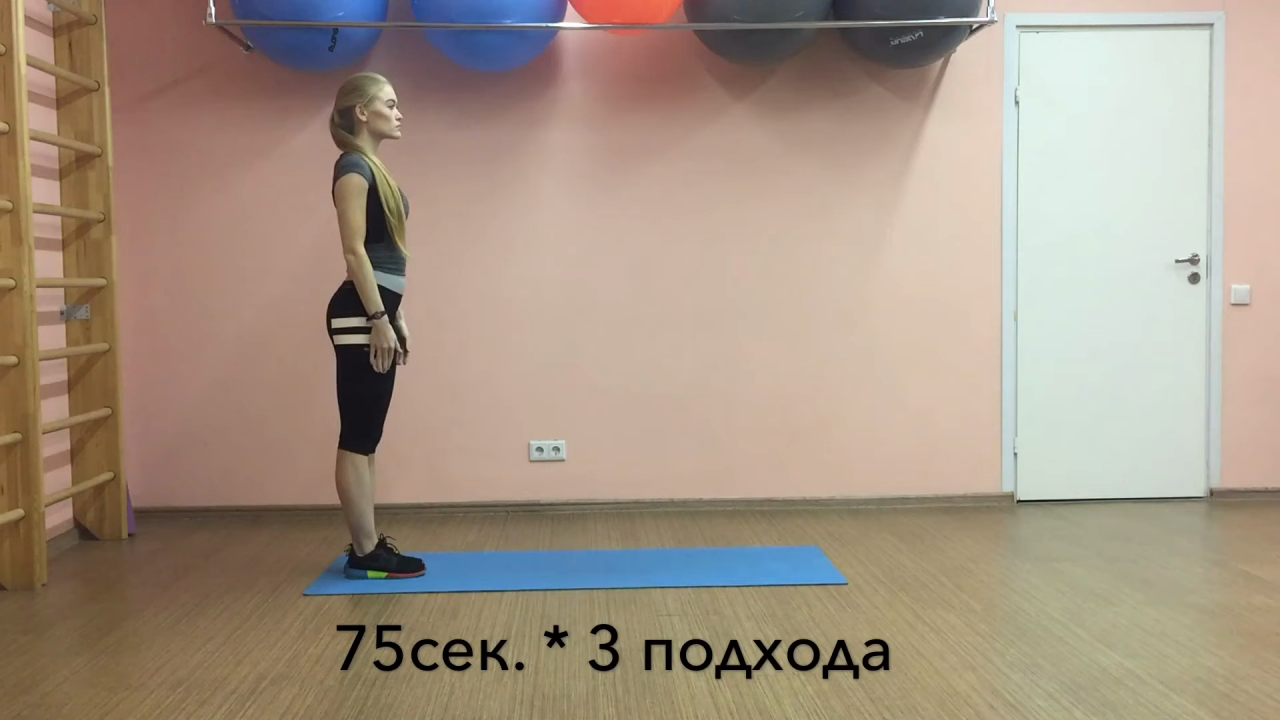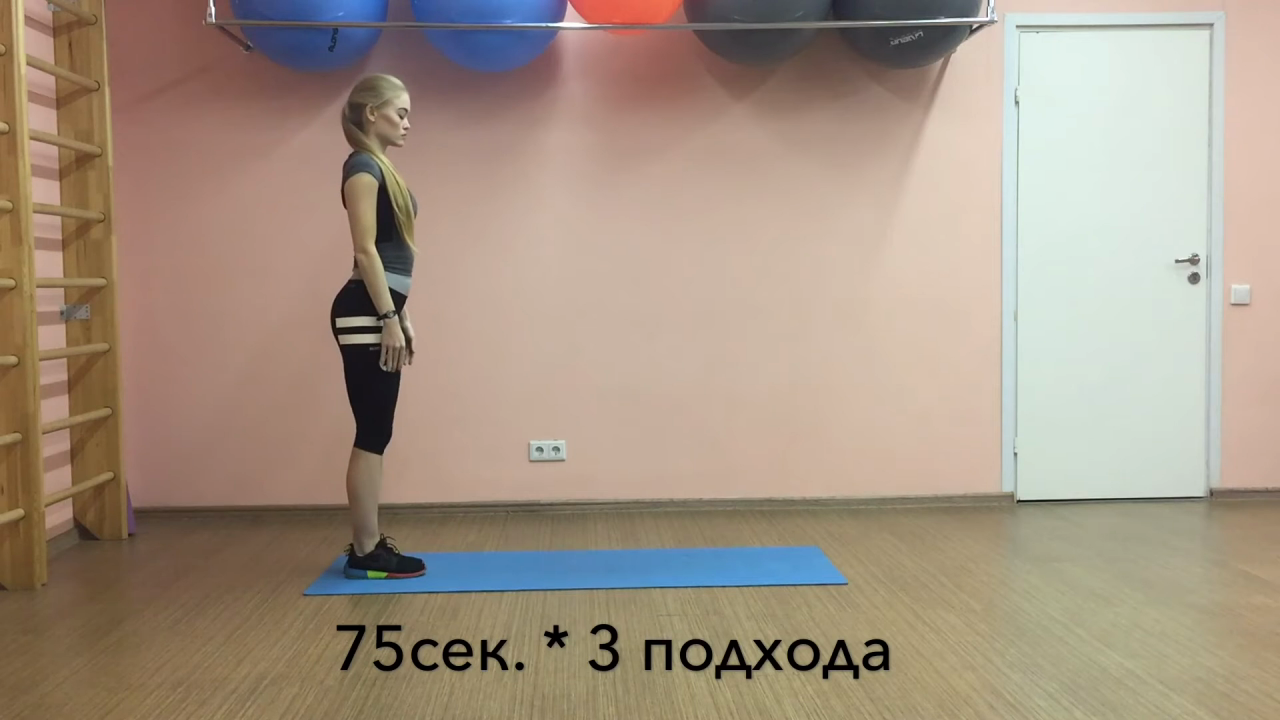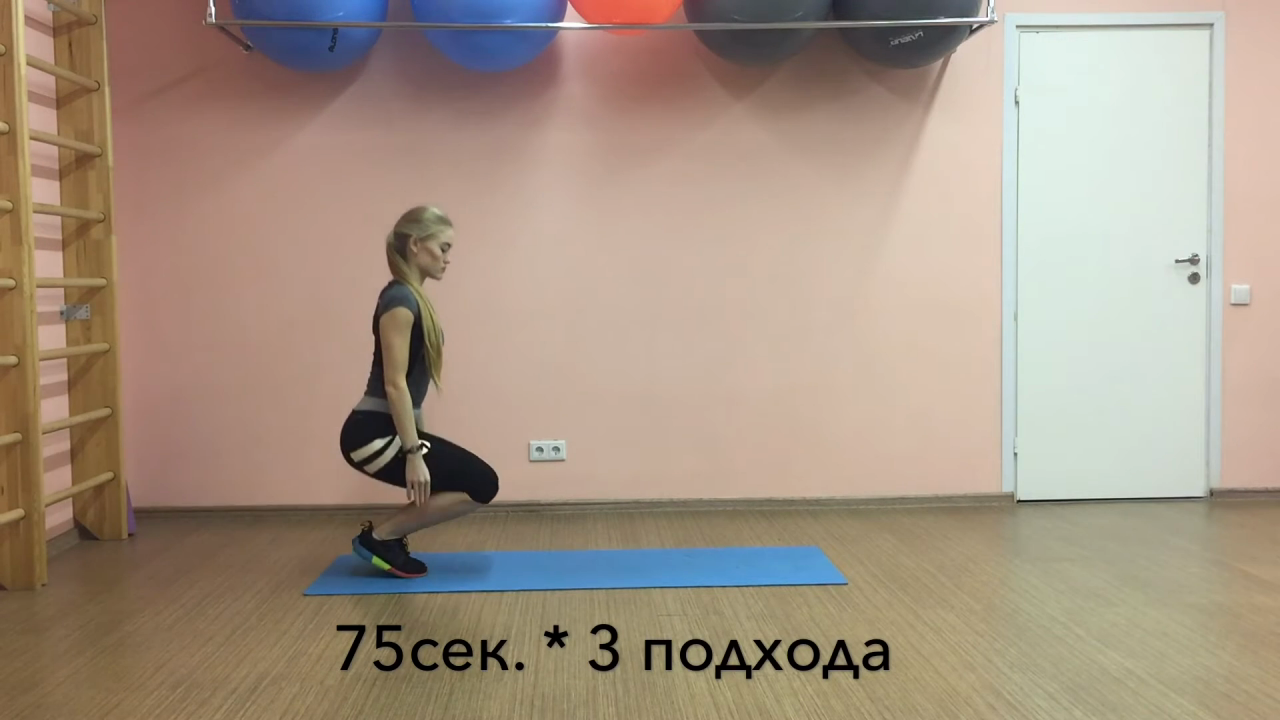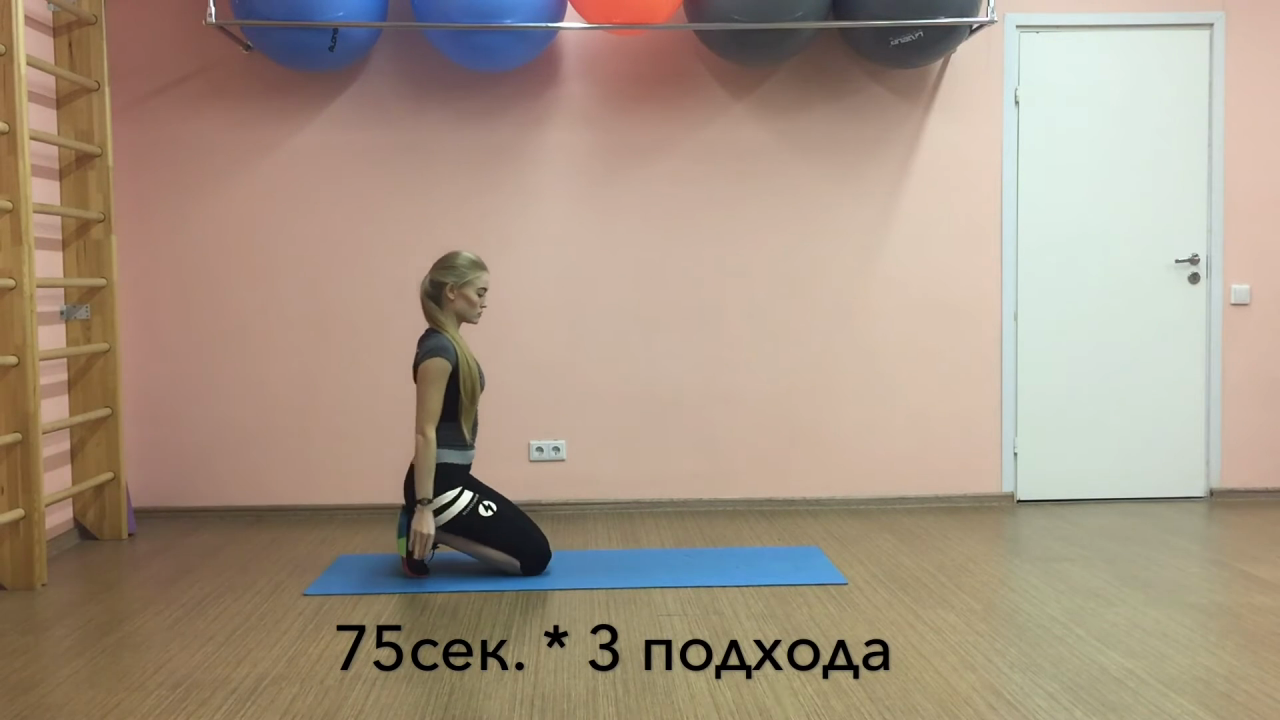
dt=0.7s
person 1, frame 1
left shoulder: (372, 168)
right shoulder: (353, 167)
right elbow: (355, 252)
left wrist: (397, 318)
right wrist: (379, 320)
left hip: (377, 310)
right hip: (361, 314)
left knee: (366, 437)
right knee: (358, 438)
left ankle: (368, 546)
right ankle: (365, 555)
person 1, frame 2
left shoulder: (379, 167)
right shoulder: (362, 167)
right elbow: (366, 250)
left wrist: (401, 317)
right wrist: (389, 319)
left hip: (379, 310)
right hip: (365, 313)
left knee: (375, 436)
right knee: (373, 436)
left ankle: (369, 546)
right ankle: (365, 554)
person 1, frame 3
left shoulder: (410, 297)
right shoulder: (400, 300)
right elbow: (395, 384)
left wrist: (415, 445)
right wrist: (414, 457)
left hip: (384, 434)
right hip: (373, 436)
left knee: (477, 482)
right knee: (482, 484)
left ankle: (386, 536)
right ankle: (382, 537)
person 1, frame 4
left shoulder: (448, 342)
right shoulder: (438, 348)
right elbow: (425, 433)
right wrist: (424, 508)
left hip: (453, 476)
right hip: (440, 483)
left knee: (530, 546)
right knee: (535, 557)
left ankle: (428, 530)
right ankle: (430, 532)
